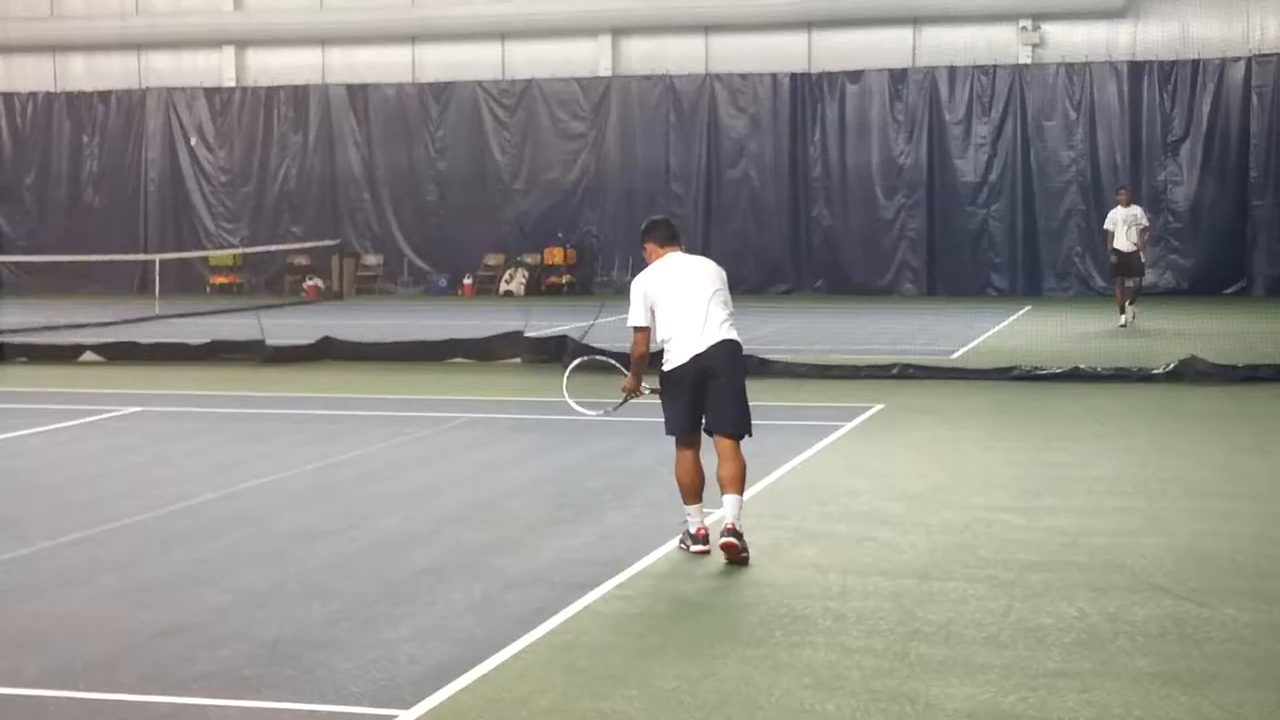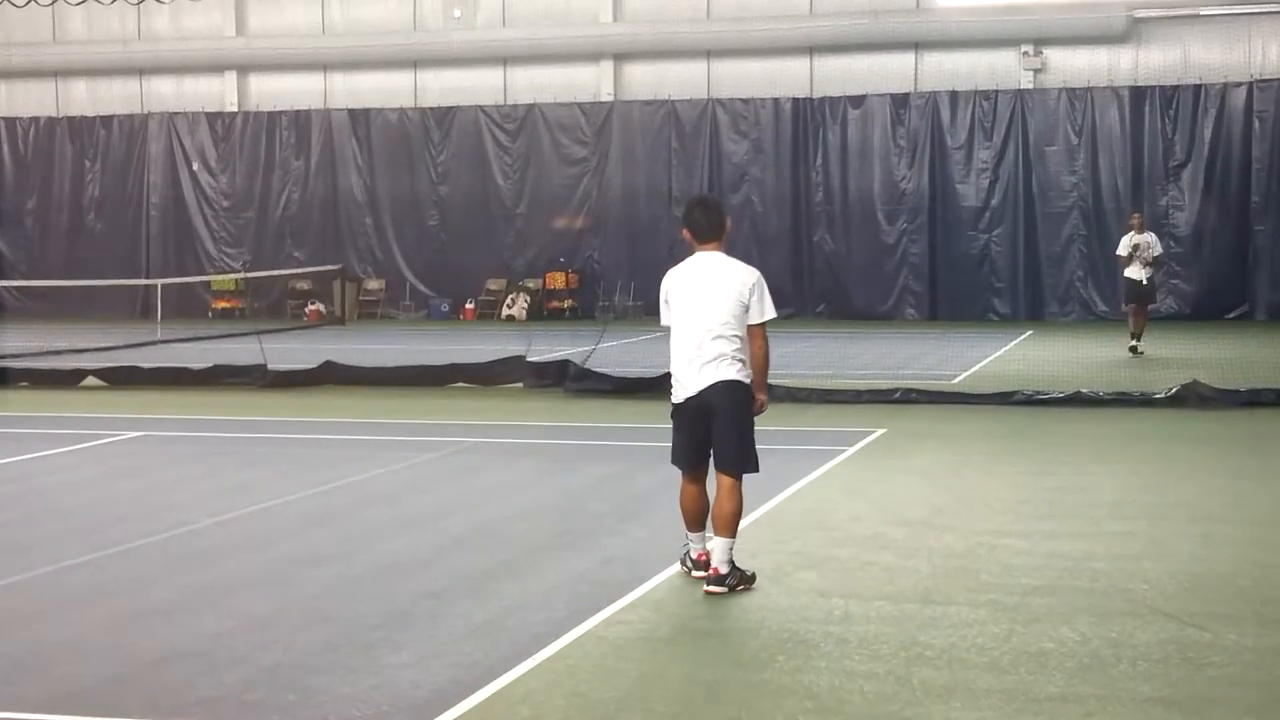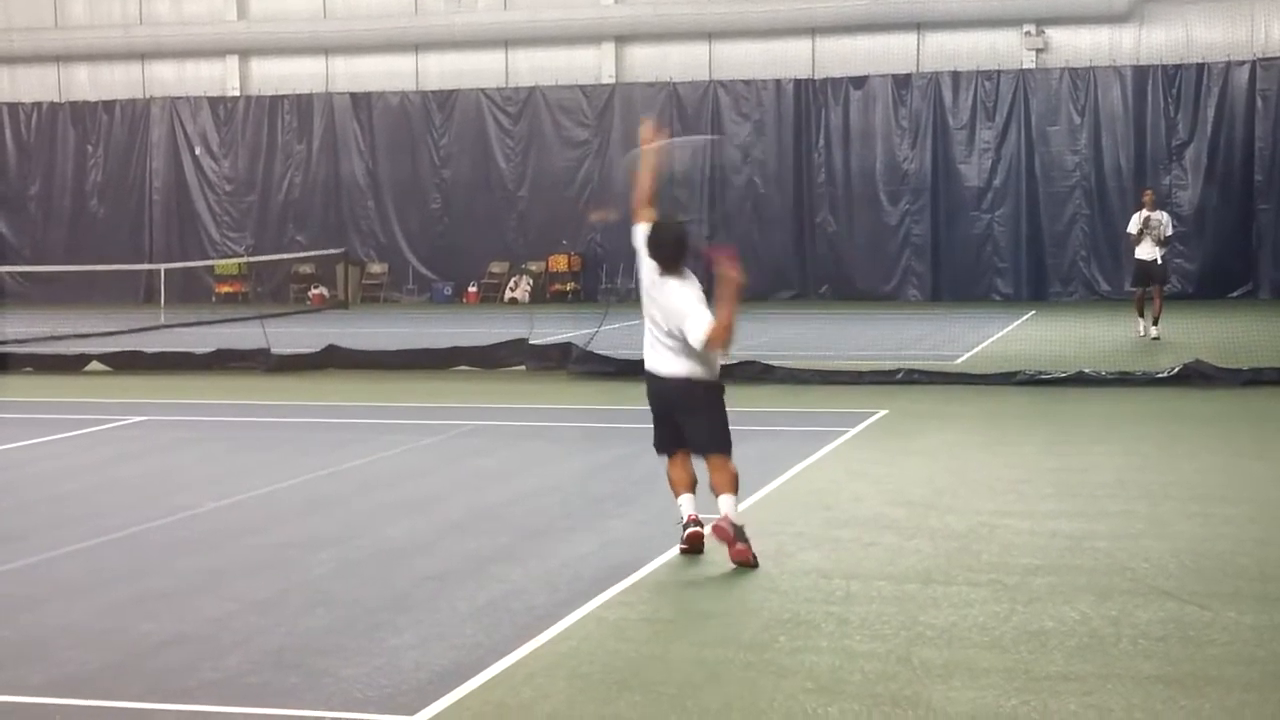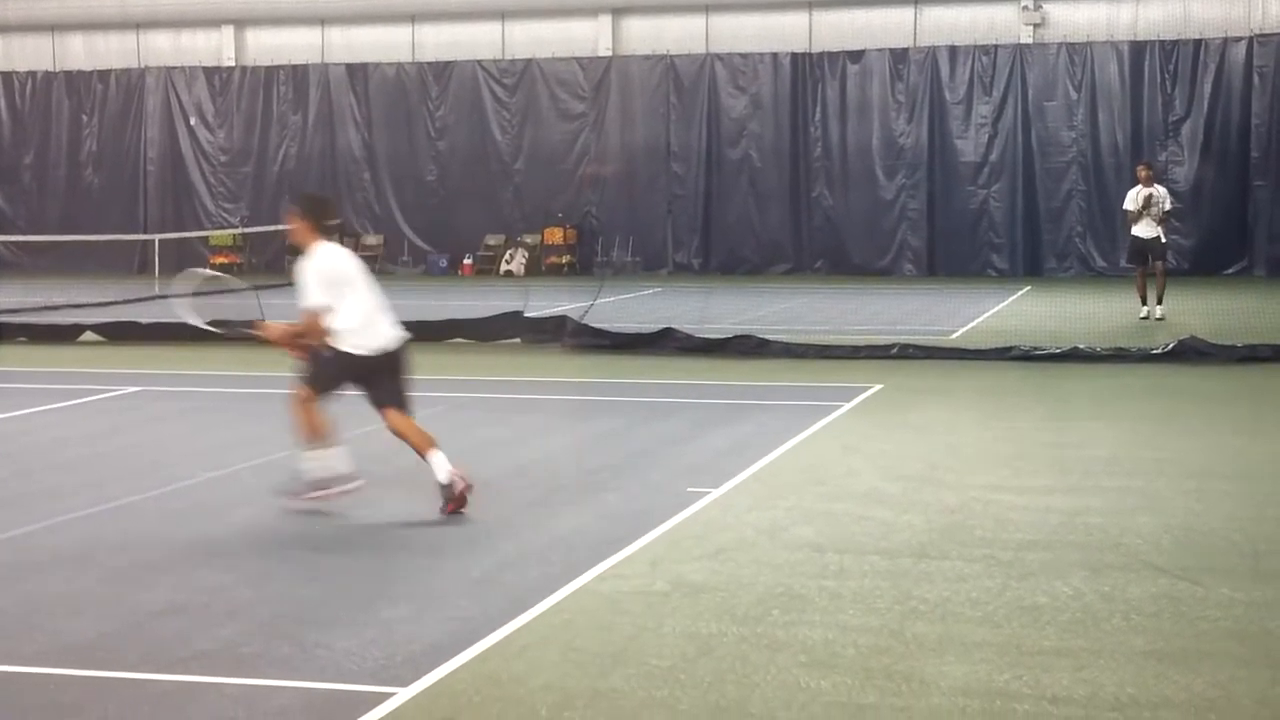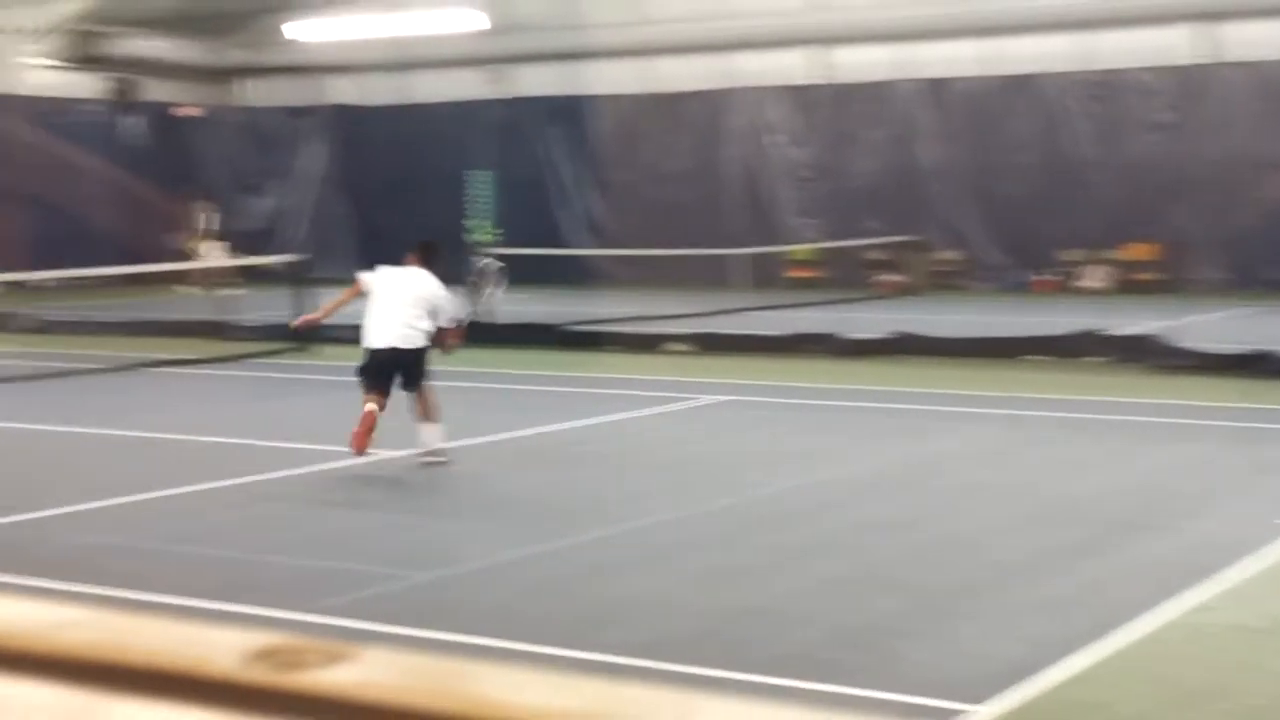
dt=1s
person 1, frame 1
left shoulder: (645, 279)
right shoulder: (712, 267)
left elbow: (641, 346)
left wrist: (634, 378)
left hip: (681, 361)
right hip: (724, 351)
left knee: (687, 445)
right knee: (728, 443)
left ankle: (696, 529)
right ankle: (731, 524)
person 1, frame 2
left shoulder: (673, 278)
right shoulder: (747, 276)
right elbow: (757, 343)
right wrist: (760, 388)
left hip: (686, 389)
right hip: (730, 386)
left knee: (692, 476)
right knee: (729, 479)
left ankle: (697, 555)
right ankle: (721, 568)
person 1, frame 3
left shoulder: (647, 267)
right shoulder: (687, 296)
left elbow: (642, 208)
right elbow: (715, 342)
left wrist: (648, 156)
right wrist: (728, 293)
left hip: (659, 379)
right hip: (695, 384)
left knee: (678, 454)
right knee: (719, 459)
left ankle: (690, 518)
right ankle: (728, 519)
person 1, frame 4
left shoulder: (310, 264)
right shoulder: (340, 255)
left elbow: (314, 324)
left wrist: (283, 333)
right wrist: (303, 341)
left hip: (357, 348)
right hip: (388, 342)
left knee: (303, 396)
right knee: (395, 418)
left ankle: (331, 473)
right ankle: (447, 477)
person 1, frame 5
left shoulder: (385, 273)
right shoulder: (440, 292)
left elbow: (352, 292)
right elbow: (445, 338)
left wrist: (320, 315)
right wrist: (445, 342)
left hip: (379, 344)
right hip: (414, 344)
left knee: (375, 397)
right knee: (420, 391)
left ankle: (370, 413)
right ankle: (434, 446)
